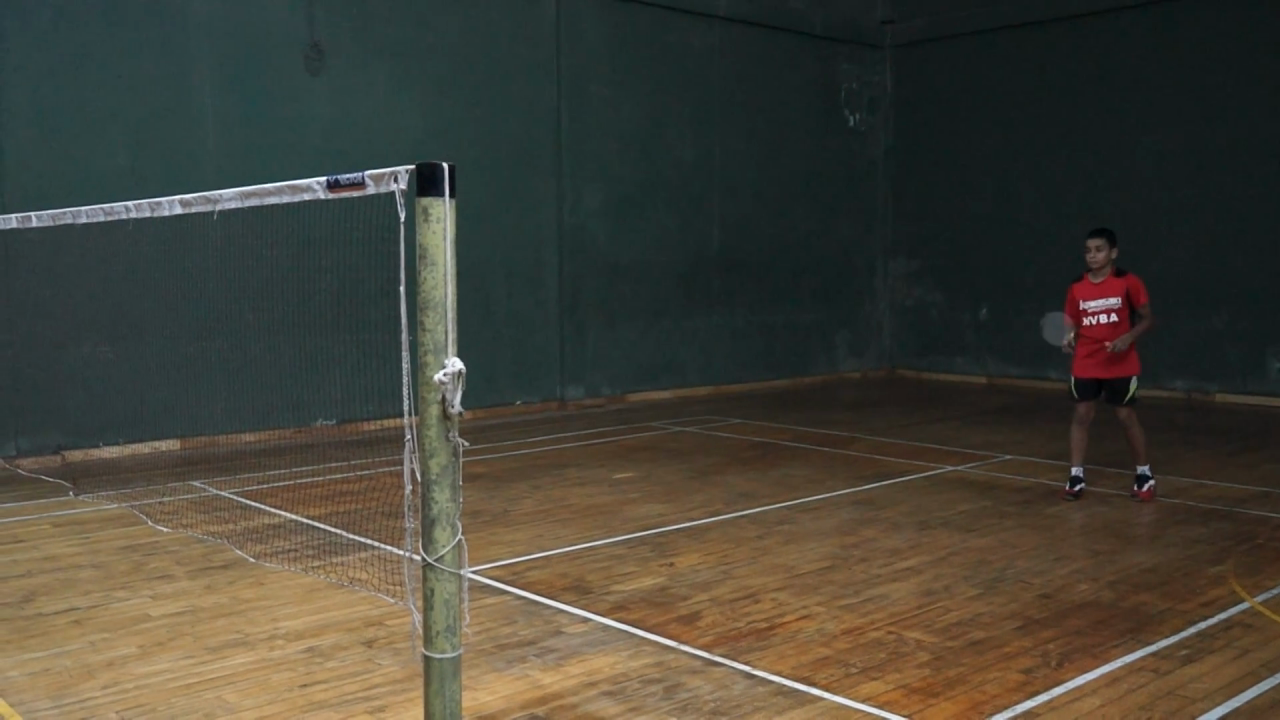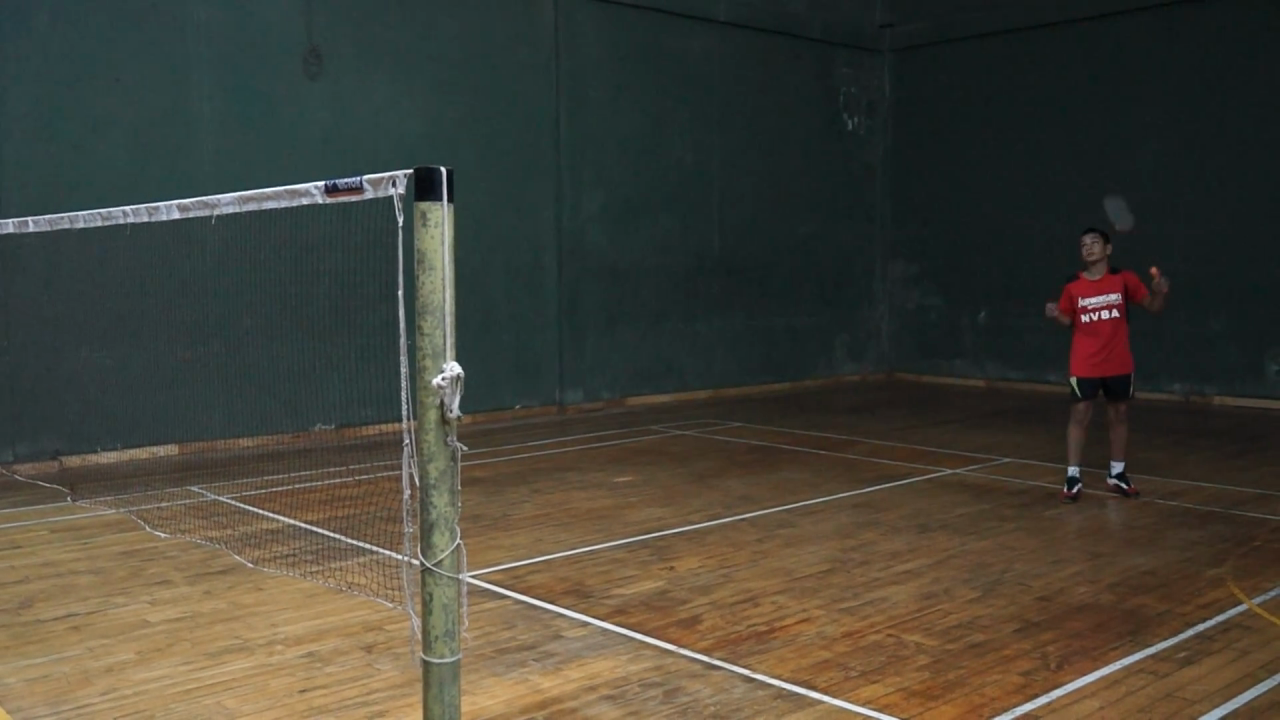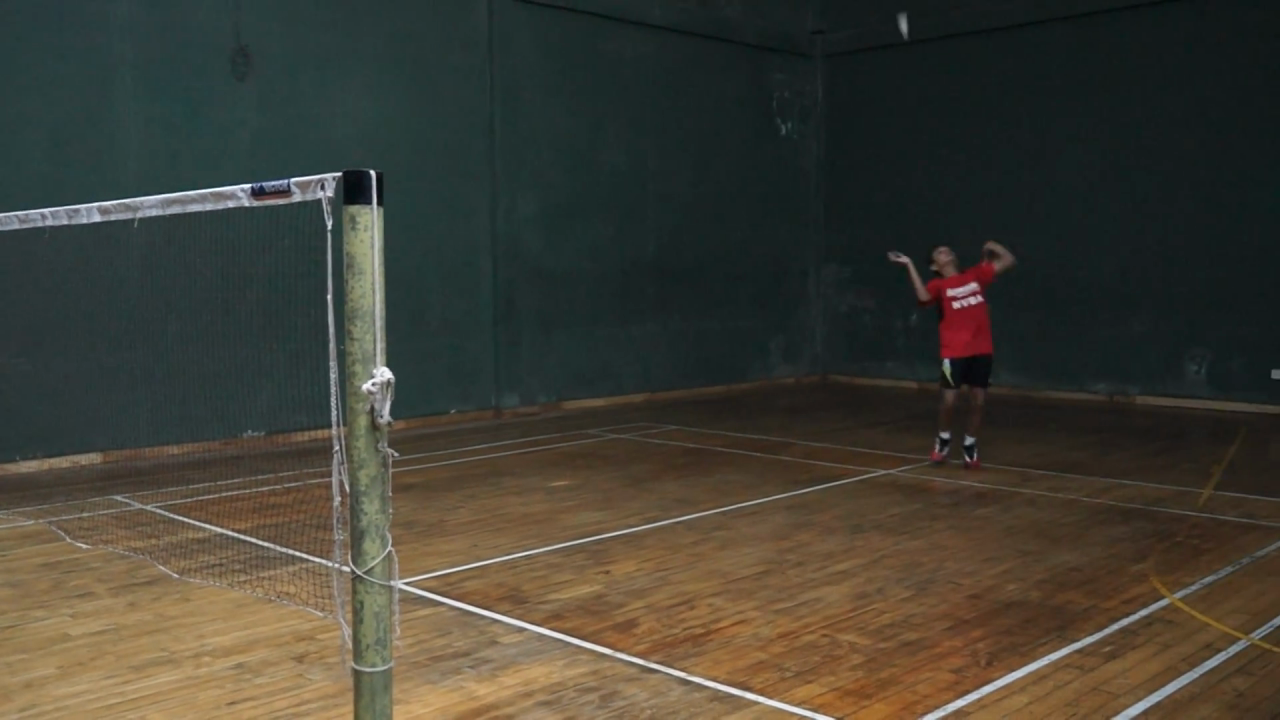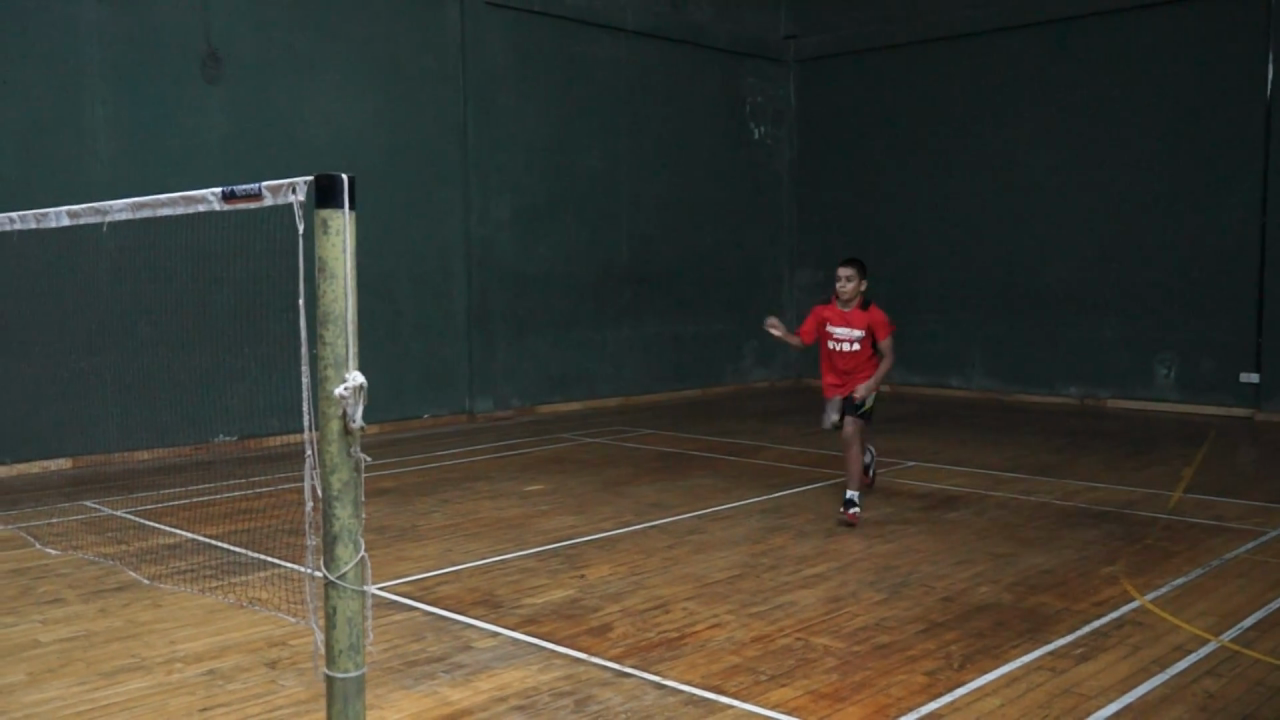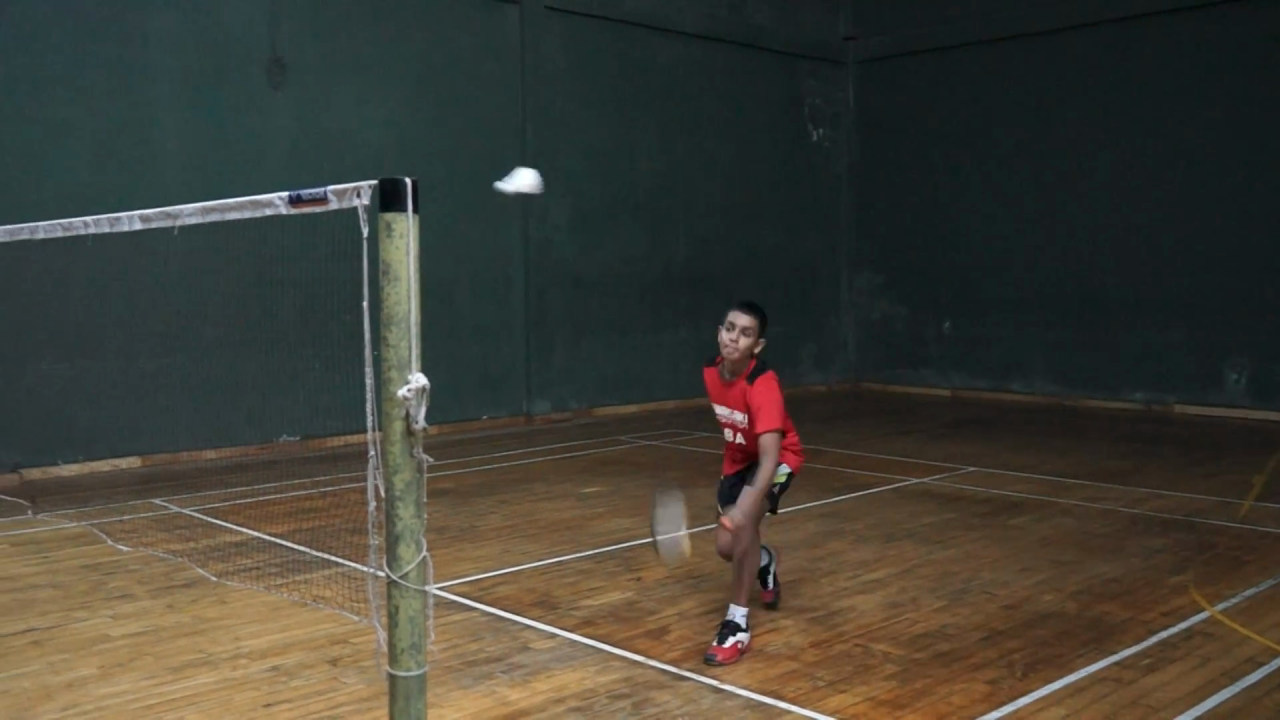
dt=1s
person 1, frame 1
left shoulder: (1129, 282)
right shoulder: (1076, 287)
left elbow: (1146, 318)
left wrist: (1128, 338)
right wrist: (1069, 337)
left hip: (1121, 364)
right hip: (1085, 364)
left knee: (1127, 417)
right knee: (1081, 415)
left ankle: (1144, 474)
right ankle: (1076, 476)
person 1, frame 2
left shoulder: (1124, 279)
right shoulder: (1073, 286)
left elbow: (1154, 306)
right elbow: (1067, 320)
left wrist: (1161, 290)
right wrist: (1055, 314)
left hip: (1119, 363)
right hip: (1084, 364)
left knee: (1118, 415)
right knee: (1080, 416)
left ankle: (1117, 474)
right ankle: (1073, 478)
person 1, frame 3
left shoulder: (976, 275)
right shoulder: (937, 285)
left elbow: (1009, 261)
right elbow: (923, 296)
left wrist: (992, 247)
right wrist: (910, 266)
left hip: (981, 350)
right hip: (955, 352)
left knee: (978, 399)
right knee: (949, 398)
left ankle: (970, 443)
right ankle: (944, 438)
person 1, frame 4
left shoulder: (875, 315)
right shoulder: (823, 311)
left elbow: (888, 356)
right elbow: (801, 340)
left wrist: (870, 381)
right wrist: (781, 333)
left hip: (863, 386)
right hip: (834, 385)
left knee: (850, 433)
right knee: (841, 436)
left ankle: (852, 499)
right ankle: (865, 456)
person 1, frame 5
left shoulder: (762, 385)
right shoulder: (712, 371)
left elbow: (769, 455)
left wrist: (741, 509)
left hip: (775, 459)
right hip: (738, 462)
left knee: (741, 525)
right knee: (726, 548)
left ankle: (736, 624)
right ankle: (762, 564)
